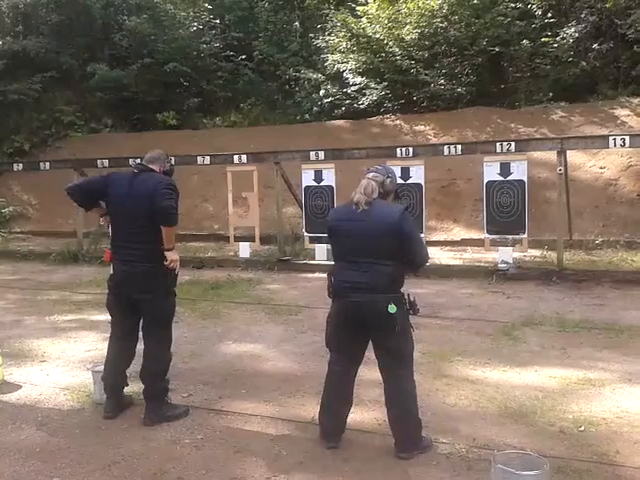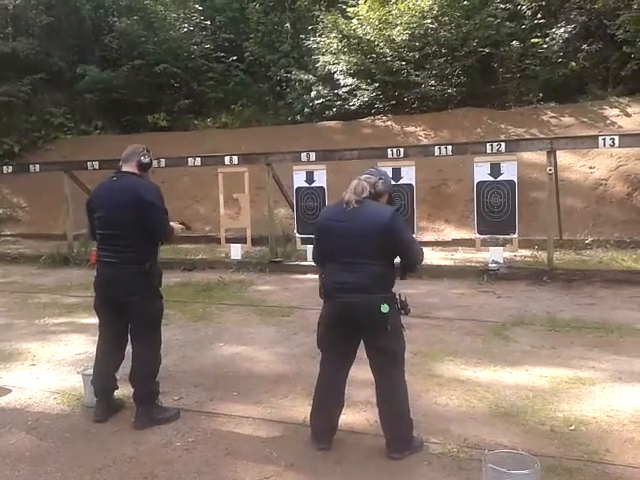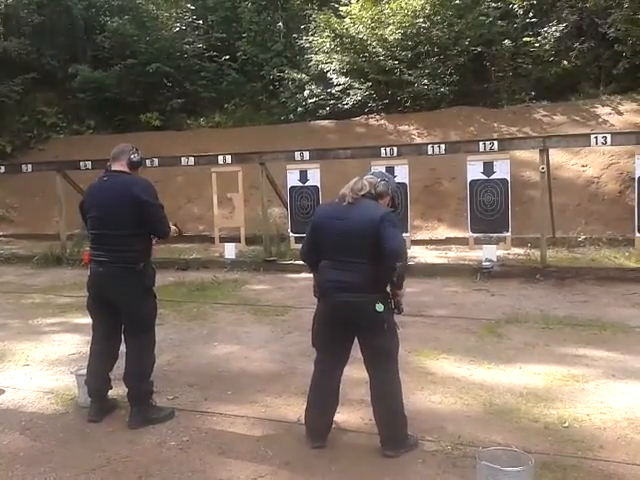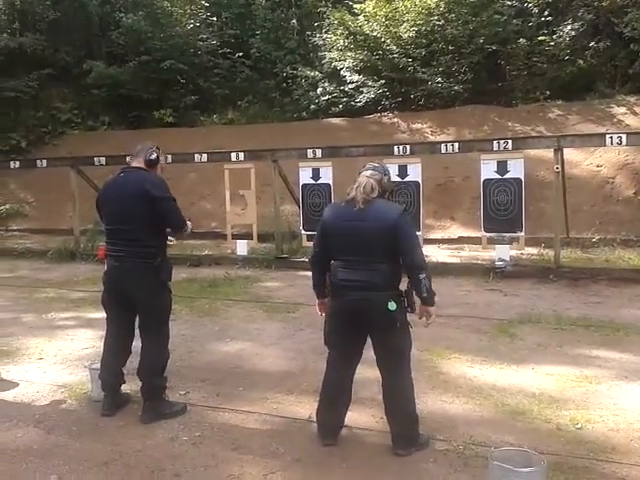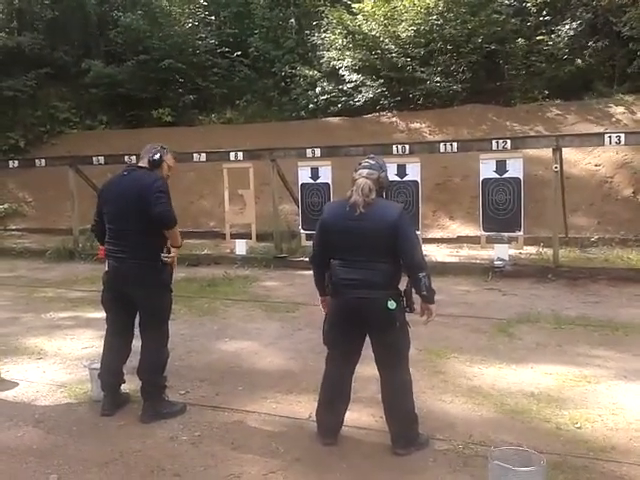
dt=1s
person 1, frame 1
left shoulder: (336, 216)
right shoulder: (397, 215)
right elbow: (418, 259)
left hip: (345, 302)
right hip: (385, 304)
left knee: (340, 367)
right knee: (398, 372)
left ankle: (330, 433)
right ankle: (408, 442)
person 1, frame 2
left shoulder: (327, 215)
right shoulder: (387, 216)
left elbow: (319, 258)
right elbow: (414, 255)
right wrist: (402, 268)
left hip: (337, 303)
right hip: (376, 305)
left knee: (332, 367)
right knee: (389, 372)
left ankle: (321, 434)
right ankle: (399, 442)
person 1, frame 3
left shoulder: (323, 212)
right shoulder: (382, 215)
left elbow: (307, 254)
right elbow: (396, 253)
right wrist: (396, 286)
left hip: (331, 302)
right hip: (370, 303)
left knee: (326, 366)
right knee: (383, 370)
left ankle: (316, 433)
right ankle: (394, 440)
person 1, frame 4
left shoulder: (332, 214)
right shoulder: (394, 214)
left elbow: (318, 259)
right elbow: (414, 261)
left wrist: (322, 294)
right wrist: (426, 299)
left hip: (343, 302)
right hip: (384, 303)
left knee: (338, 366)
right knee: (395, 370)
left ankle: (327, 431)
right ankle: (405, 439)
person 1, frame 5
left shoulder: (331, 212)
right shoulder: (394, 213)
left elbow: (318, 258)
right elbow: (414, 259)
left wrist: (324, 292)
right wrist: (426, 297)
left hip: (343, 301)
right hip: (383, 302)
left knee: (338, 366)
right knee: (394, 370)
left ankle: (327, 430)
right ankle: (405, 438)
person 2, frame 1
left shoulder: (115, 180)
right shoulder: (163, 184)
left elbow: (75, 189)
right elbow: (167, 213)
left wrist: (104, 212)
right wrist: (170, 249)
left hip: (121, 272)
right hip: (153, 274)
left knee: (121, 335)
right knee: (157, 340)
left ankle: (113, 399)
right ankle: (156, 406)
person 2, frame 2
left shoulder: (99, 191)
right shoulder: (146, 189)
left elbow: (94, 232)
right elbow: (161, 233)
right wrist: (173, 229)
left hip: (105, 274)
right hip: (138, 277)
left knee: (109, 337)
right knee: (146, 342)
left ankle: (103, 402)
right ankle: (147, 409)
person 2, frame 3
left shoulder: (91, 191)
right shoulder: (139, 186)
left elbow: (94, 229)
right elbow: (160, 229)
right wrist: (170, 230)
left hip: (99, 274)
right hip: (131, 275)
left knee: (102, 337)
right knee: (140, 341)
left ankle: (97, 402)
right ankle: (141, 408)
person 2, frame 4
left shoulder: (108, 187)
right shoulder: (151, 183)
right elbow: (174, 221)
right wrist: (185, 226)
left hip: (115, 269)
right hip: (148, 271)
left knee: (117, 332)
right knee: (154, 336)
left ankle: (110, 396)
right ankle: (153, 402)
person 2, frame 5
left shoulder: (110, 186)
right shoulder: (154, 183)
left elbow: (98, 229)
right elbow: (165, 218)
right wrist: (176, 245)
left hip: (115, 270)
right hip: (149, 271)
left knee: (116, 332)
right knee: (154, 337)
left ankle: (110, 396)
right ankle: (153, 403)
